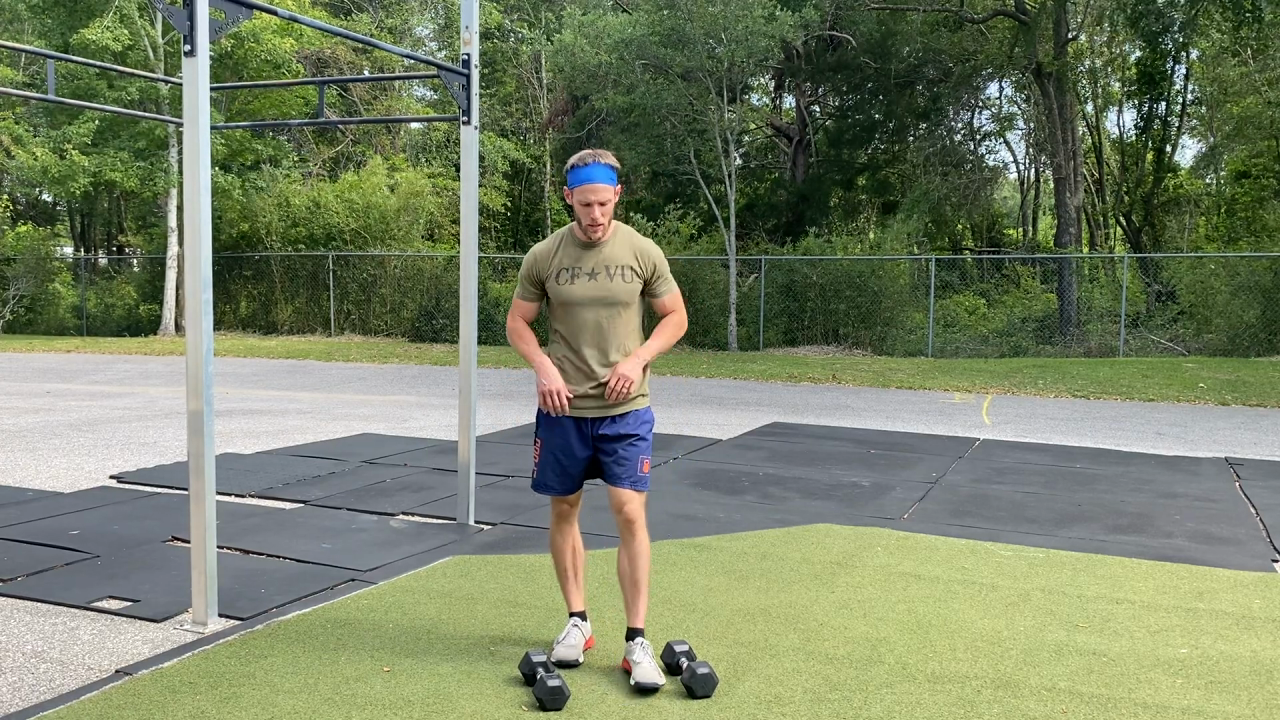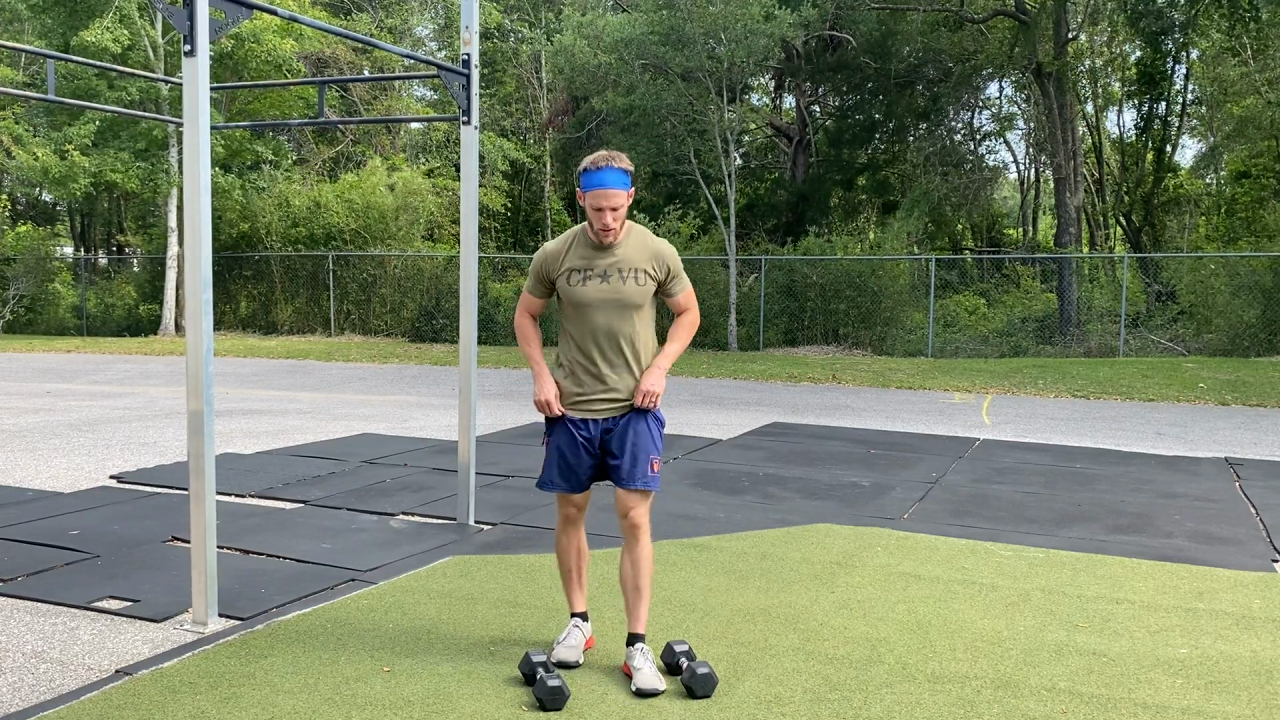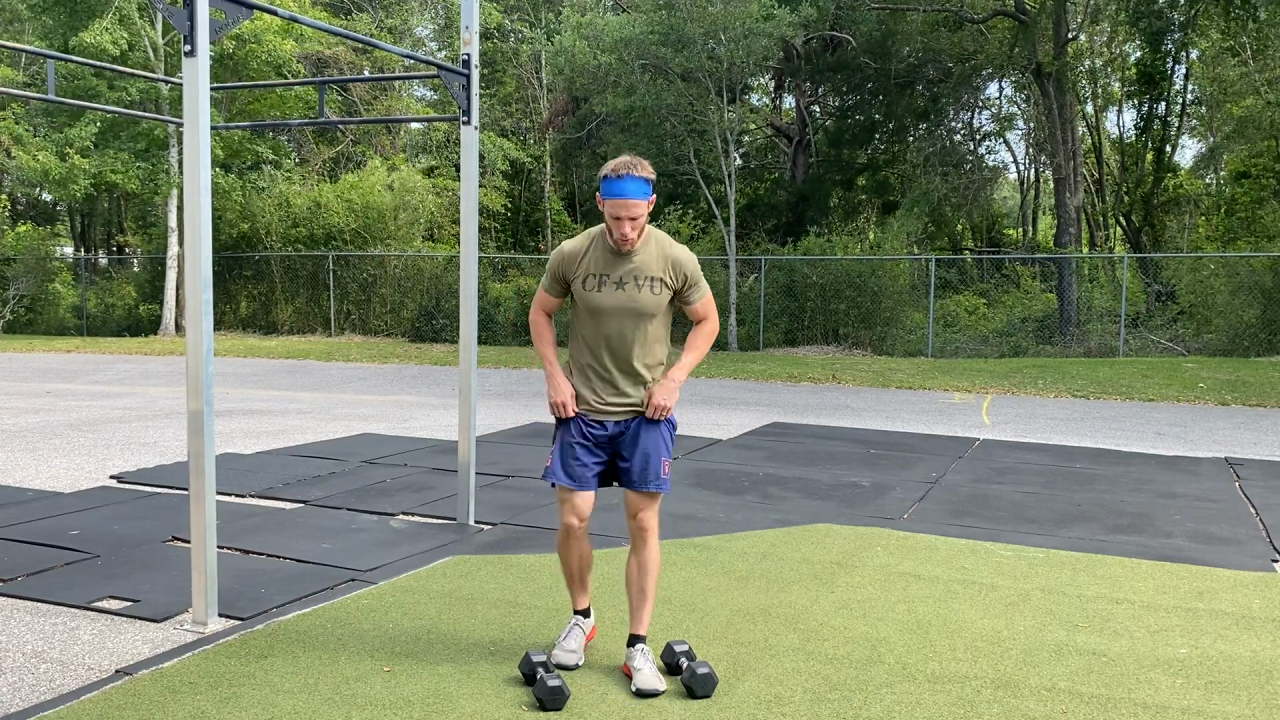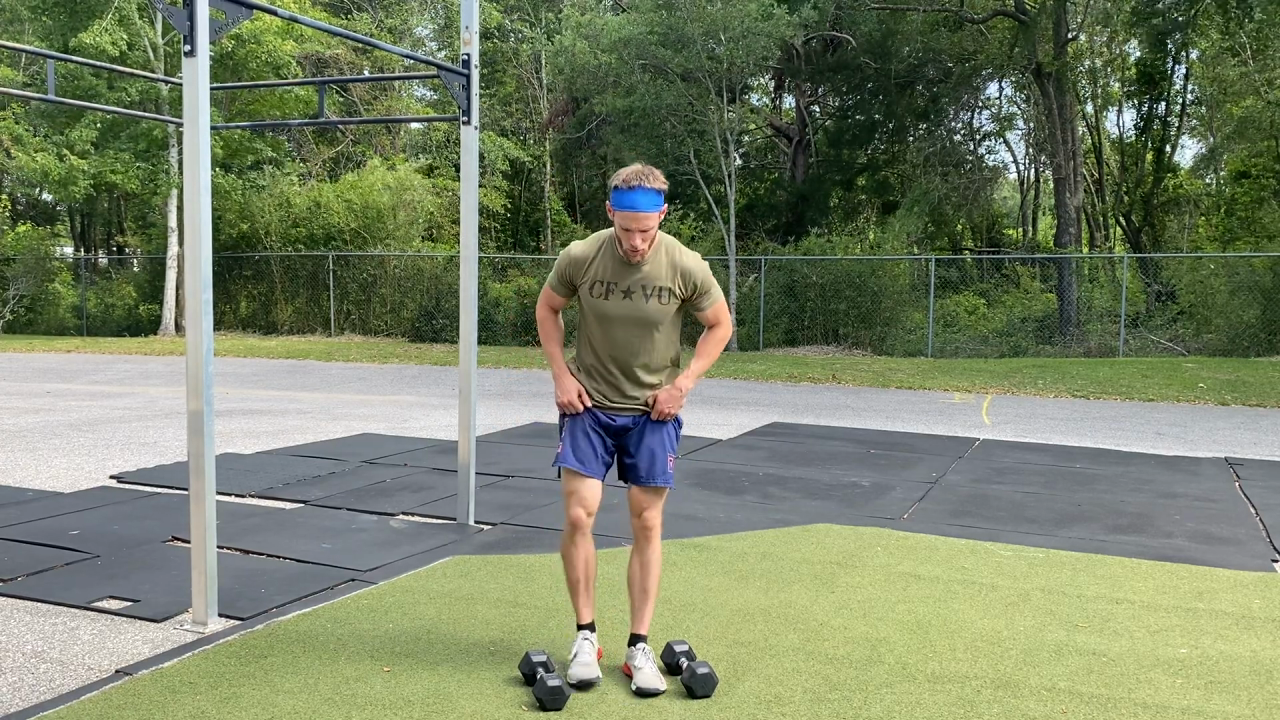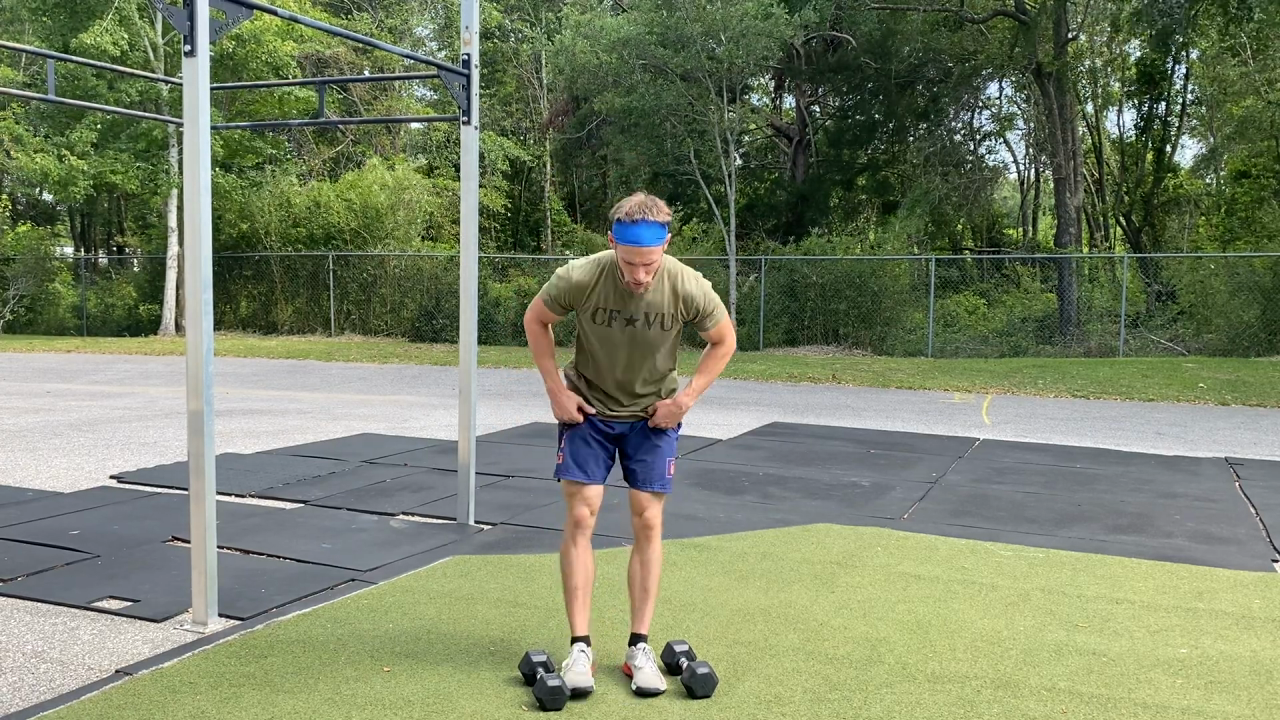
dt=0.2s
person 1, frame 1
left shoulder: (643, 251)
right shoulder: (544, 255)
left elbow: (675, 317)
right elbow: (518, 322)
left wrist: (637, 361)
right wrist: (544, 367)
left hip: (625, 410)
right hip: (563, 410)
left knee: (630, 515)
right knee: (564, 511)
left ankle: (636, 641)
right ankle: (577, 621)
person 1, frame 2
left shoulder: (658, 252)
right shoulder: (554, 254)
left elbow: (688, 313)
right elbow: (526, 315)
left wrist: (658, 368)
right wrist: (541, 374)
left hip: (634, 409)
right hip: (571, 408)
left knee: (634, 520)
right knee: (570, 516)
left ankle: (638, 645)
right ankle: (579, 622)
person 1, frame 3
left shoulder: (676, 259)
right shoulder: (571, 254)
left elbow: (707, 321)
right elbow: (540, 313)
left wrist: (673, 380)
right wrist: (554, 375)
left hip: (646, 411)
right hip: (583, 409)
left knee: (643, 523)
right knee: (572, 521)
left ankle: (638, 646)
right ankle: (581, 617)
person 1, frame 4
left shoulder: (687, 266)
right shoulder: (580, 257)
left elbow: (720, 324)
right elbow: (547, 308)
left wrist: (682, 385)
right wrist: (561, 373)
left hip: (652, 408)
right hip: (590, 404)
left knee: (646, 522)
right knee: (577, 516)
left ankle: (639, 647)
right ankle: (585, 634)
person 1, frame 5
left shoulder: (690, 287)
right shoulder: (578, 276)
left elbow: (723, 341)
right elbow: (536, 320)
left wrist: (683, 402)
right wrist: (557, 389)
left hip: (651, 414)
right hip: (588, 410)
left knee: (647, 521)
right knee: (580, 519)
left ankle: (639, 647)
right ankle: (580, 647)
